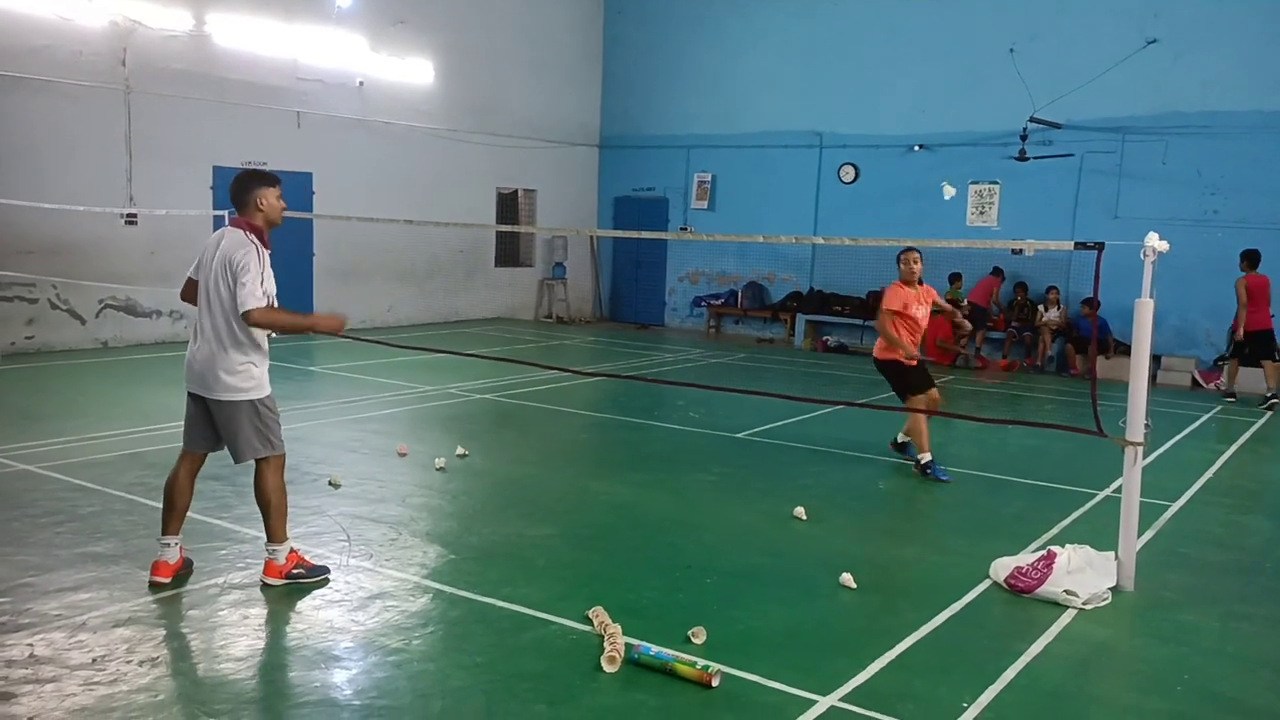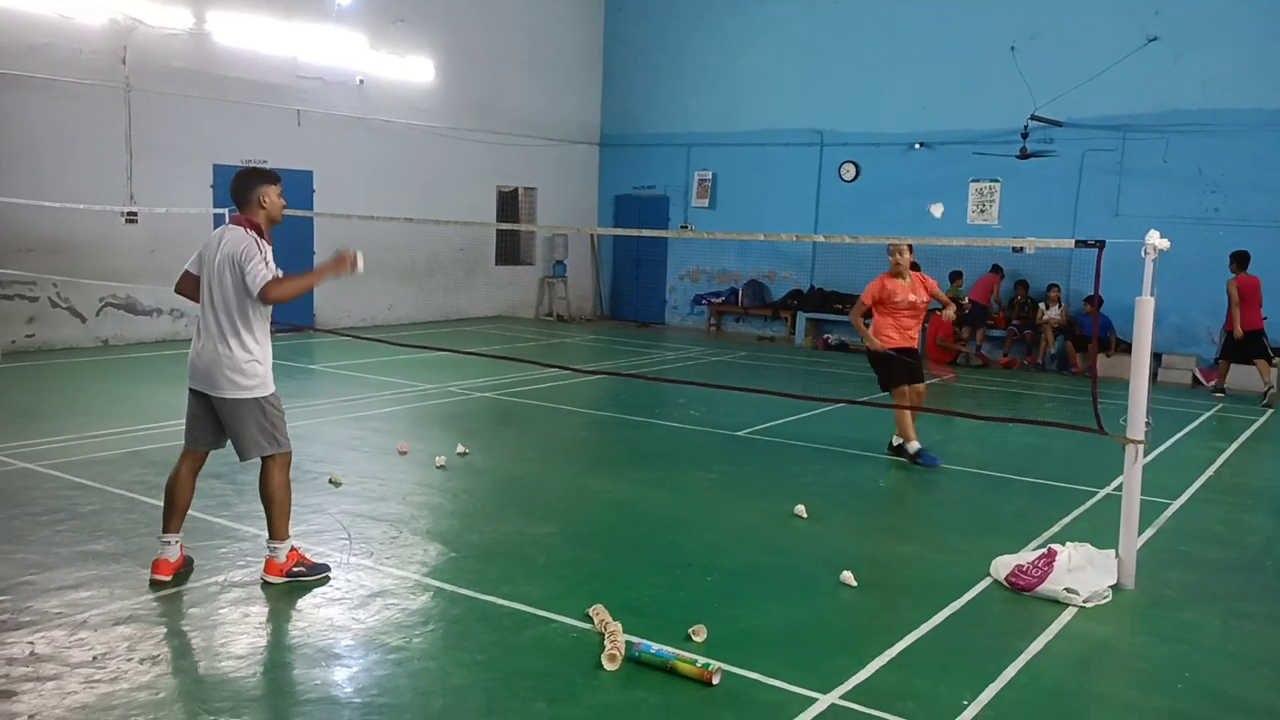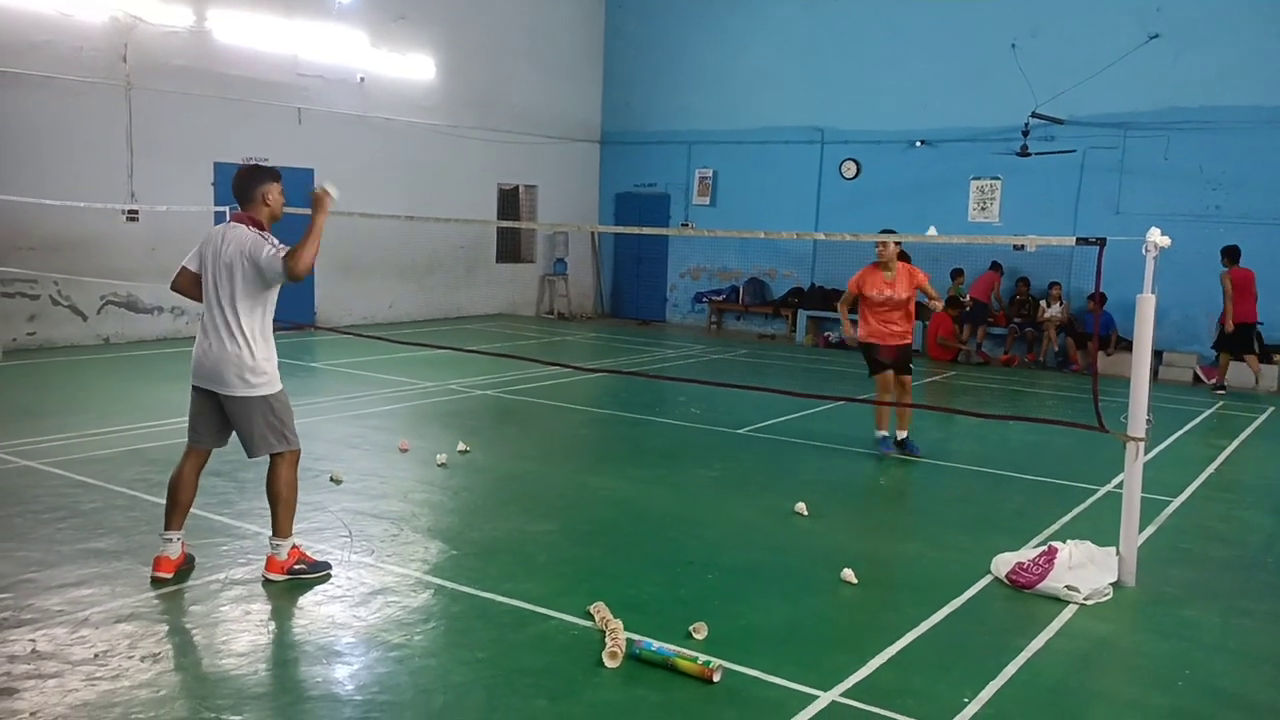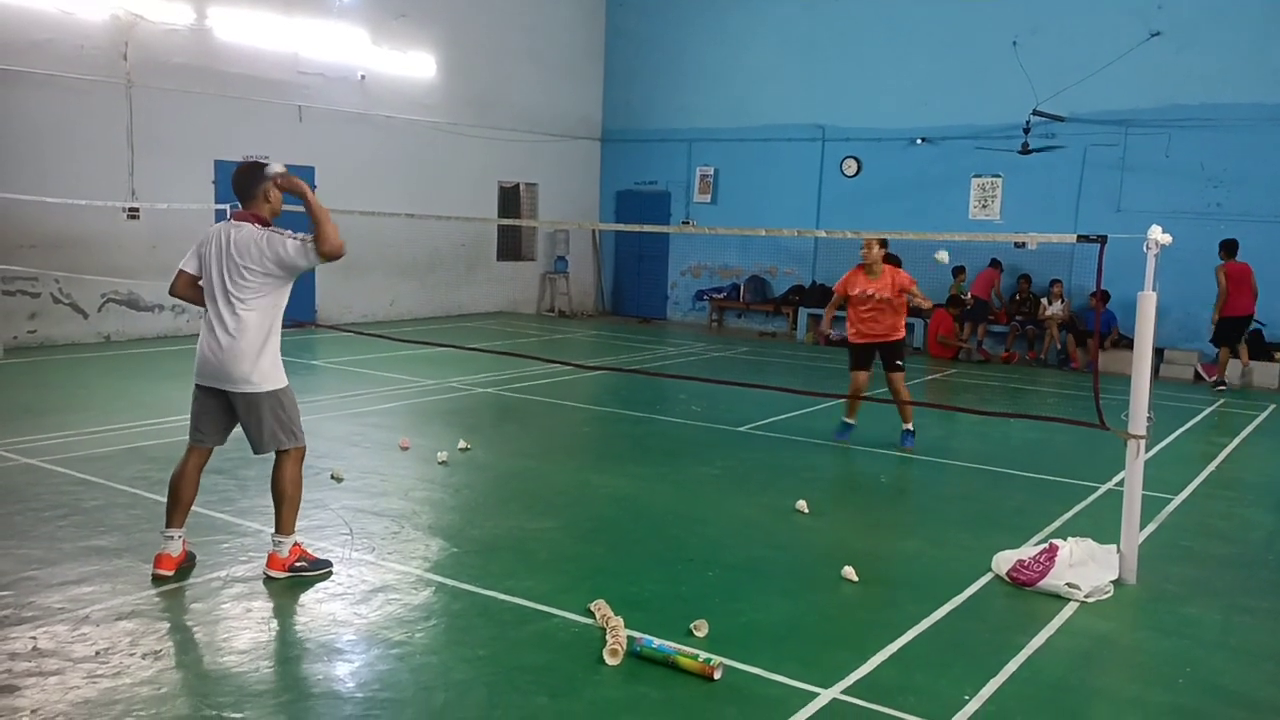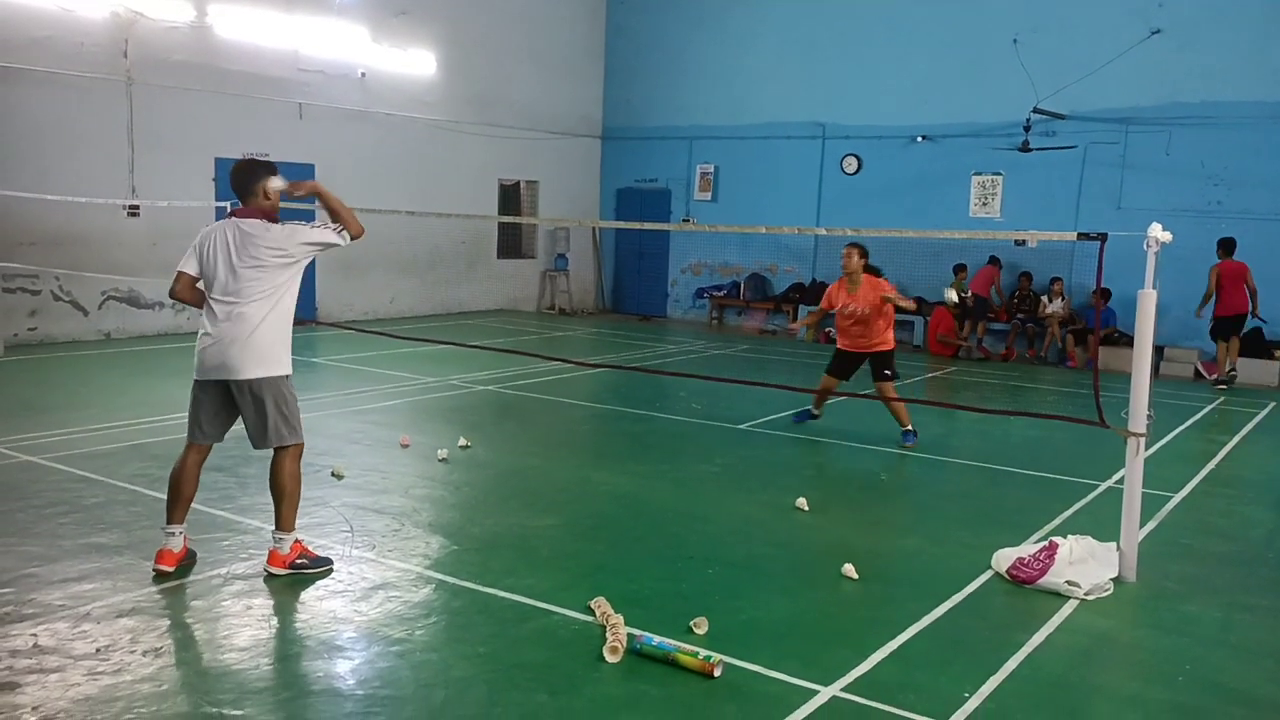
dt=0.1s
person 1, frame 1
left shoulder: (219, 240)
right shoulder: (248, 250)
left elbow: (189, 292)
right elbow: (256, 315)
right wrist: (313, 322)
left hip: (202, 371)
right hip: (238, 377)
left knee: (190, 458)
right knee: (271, 460)
left ankle: (167, 556)
right ankle: (279, 560)
person 1, frame 2
left shoulder: (218, 238)
right shoulder: (251, 246)
left elbow: (185, 286)
right elbow: (273, 293)
right wrist: (328, 269)
left hip: (206, 368)
right hip: (242, 375)
left knee: (192, 455)
right knee: (277, 457)
left ankle: (169, 554)
right ankle: (280, 558)
person 1, frame 3
left shoulder: (215, 236)
right shoulder: (258, 246)
left elbow: (181, 282)
right elbow: (297, 268)
right wrist: (319, 214)
left hip: (207, 368)
right hip: (248, 373)
left knee: (195, 453)
right knee: (285, 454)
left ankle: (169, 552)
right ankle: (281, 555)
person 1, frame 4
left shoulder: (215, 236)
right shoulder: (270, 243)
left elbow: (180, 287)
right elbow: (333, 249)
right wrist: (305, 193)
left hip: (211, 366)
right hip: (255, 370)
left knee: (197, 450)
right knee: (291, 451)
left ankle: (170, 549)
right ankle: (283, 553)
person 1, frame 5
left shoulder: (211, 234)
right shoulder: (285, 237)
left elbow: (179, 290)
right elbow: (353, 230)
right wrist: (318, 191)
left hip: (212, 358)
right hip: (259, 364)
left knee: (196, 447)
right knee: (289, 448)
left ankle: (171, 546)
right ankle: (284, 549)
person 2, frame 1
left shoulder: (926, 291)
right shoulder: (895, 291)
left elbow: (948, 308)
right elbow: (881, 325)
left wrist: (960, 318)
right wrist: (904, 346)
left hip: (912, 356)
right hip: (892, 357)
left knee: (934, 400)
right knee: (919, 403)
left ankle: (902, 440)
right ankle: (925, 462)
person 2, frame 2
left shoulder: (923, 281)
right shoulder: (880, 283)
left elbow: (948, 303)
right elbow: (855, 314)
left wrist: (949, 310)
right wrist: (869, 338)
left hip: (909, 347)
right hip: (883, 347)
left knee: (918, 393)
right knee: (902, 394)
left ankle: (899, 443)
right ankle: (913, 450)
person 2, frame 3
left shoulder: (912, 274)
right shoulder: (865, 275)
left elbow: (936, 298)
right elbow: (843, 302)
left wrist: (936, 304)
right wrist: (846, 324)
left hip: (902, 338)
right hip: (872, 338)
left knee: (904, 384)
right knee: (885, 380)
left ankle: (902, 436)
right ankle: (882, 434)
person 2, frame 4
left shoulder: (896, 276)
right shoulder: (851, 277)
left elbow: (923, 301)
right elbow: (833, 305)
left wrist: (921, 302)
right wrist: (826, 321)
left hip: (891, 336)
right hip: (860, 337)
left knee: (896, 383)
right knee: (858, 384)
left ankle: (908, 428)
right ankle: (848, 421)
person 2, frame 5
left shoulder: (877, 286)
right shoulder: (835, 289)
left elbow: (911, 306)
right elbow: (818, 314)
left wrist: (902, 303)
right wrist: (800, 324)
left hip: (879, 346)
right hip: (848, 345)
left knee: (885, 393)
right knee: (827, 386)
left ankle: (908, 429)
right ankle: (814, 411)
